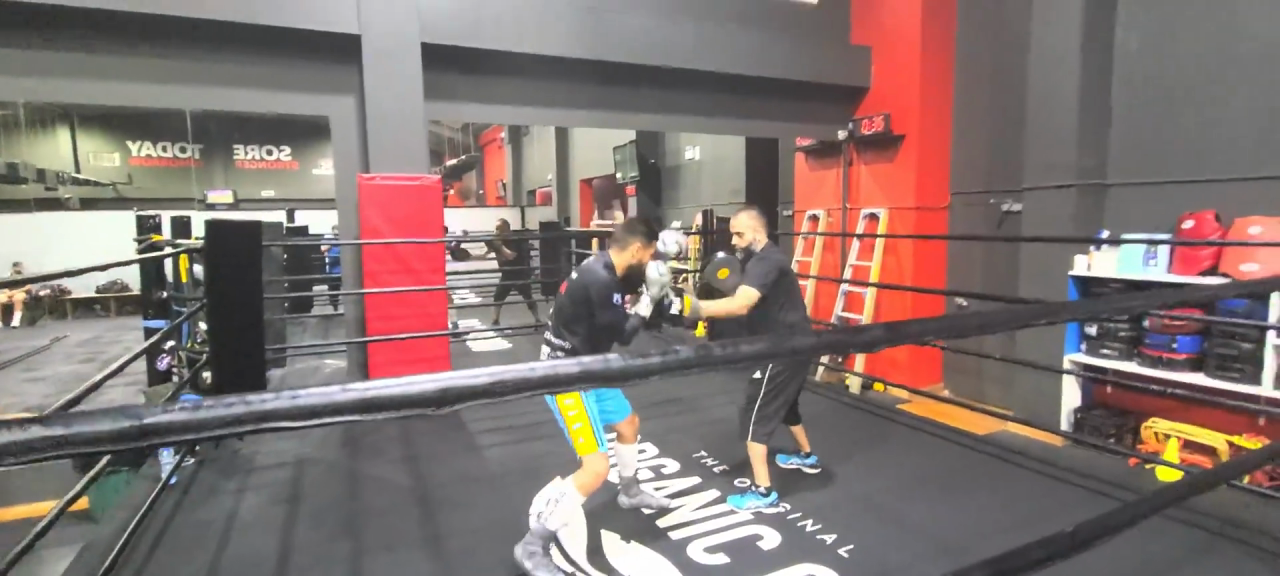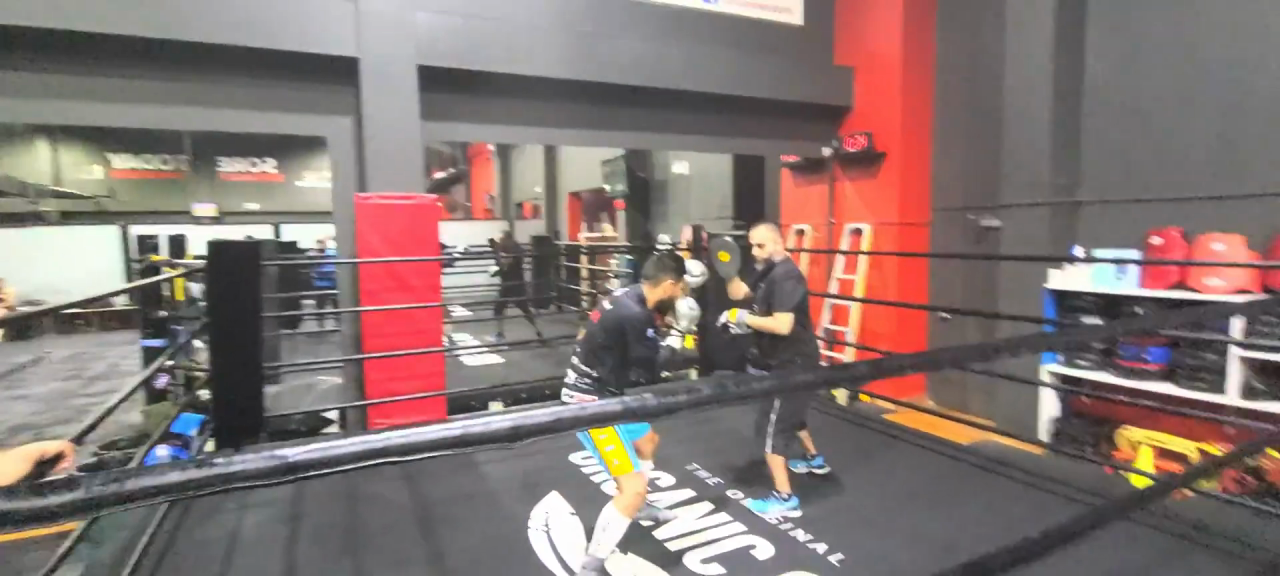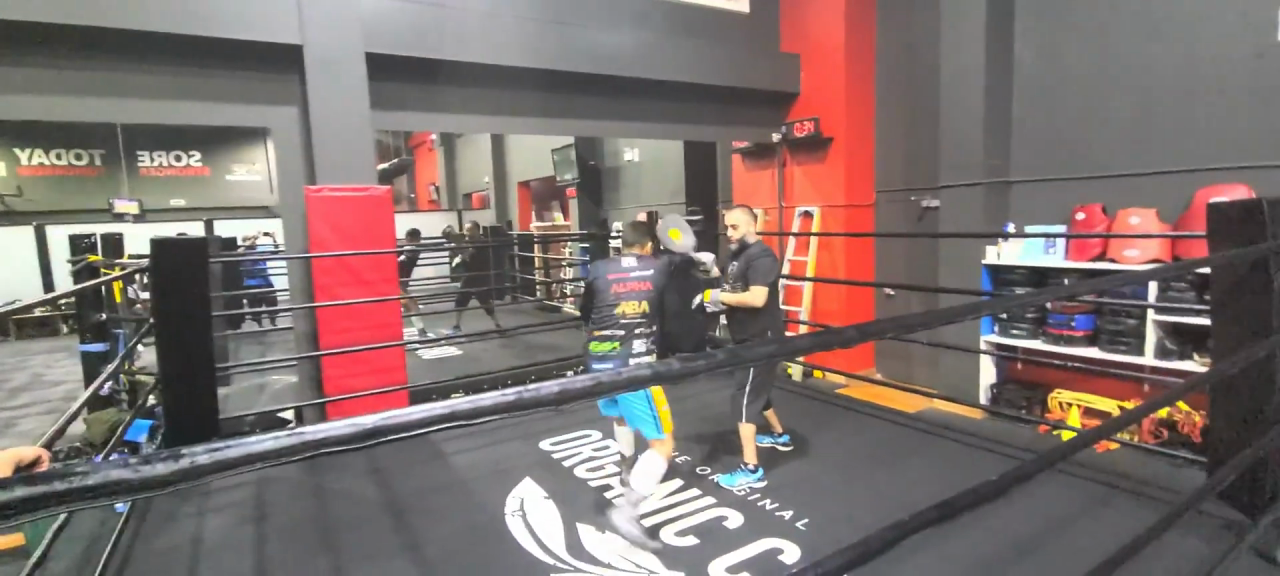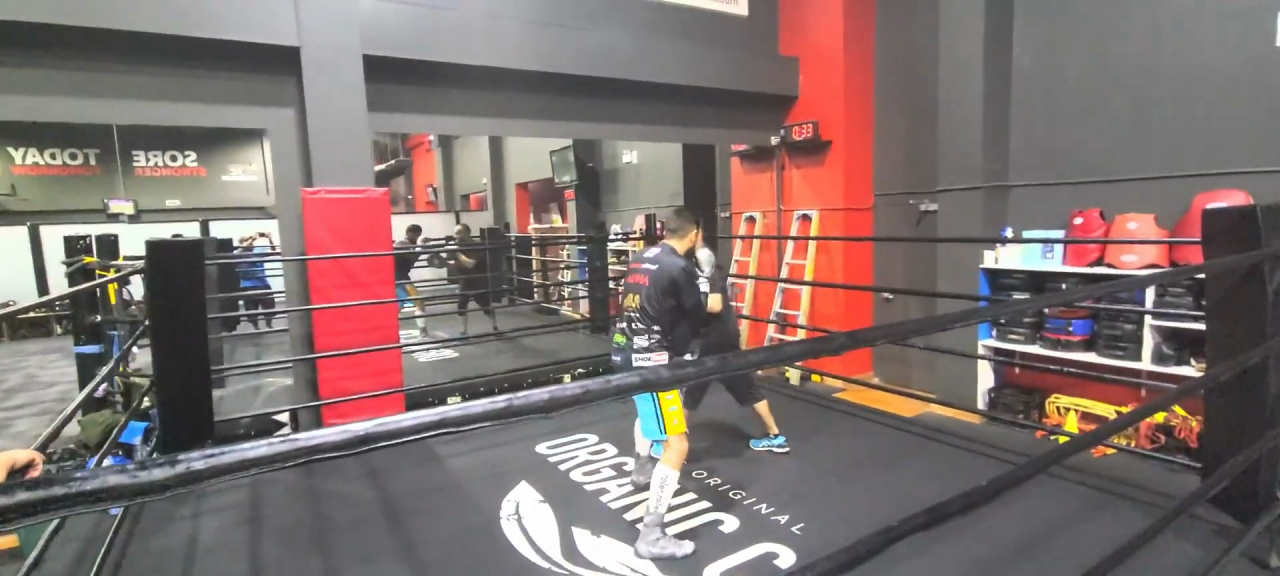
dt=0.7s
person 1, frame 1
left shoulder: (606, 267)
right shoulder: (600, 279)
left elbow: (629, 282)
right elbow: (624, 333)
right wrist: (651, 295)
left knee: (629, 425)
right knee: (596, 467)
left ankle: (630, 492)
right ankle: (534, 545)
person 1, frame 2
left shoulder: (630, 297)
right shoulder: (633, 314)
left elbow: (653, 312)
right elbow: (652, 368)
left hip: (604, 394)
right hip: (589, 402)
left knee: (648, 441)
right knee: (634, 489)
left ankle: (638, 508)
person 1, frame 3
left shoulder: (599, 270)
right shoulder: (658, 267)
left elbow: (584, 312)
left hip: (600, 362)
right hip: (636, 365)
left knee: (621, 411)
right knee: (663, 446)
left ankle: (632, 470)
right ankle: (628, 508)
person 1, frame 4
left shoulder: (640, 258)
right shoulder: (679, 266)
right elbow: (696, 314)
right wrist: (703, 281)
left hip: (624, 354)
right hip: (651, 360)
left knee: (648, 410)
right knee: (676, 445)
left ankle: (642, 468)
right ankle: (651, 536)
person 2, frame 1
left shoulder: (767, 262)
right shoulder: (763, 259)
left elbow: (739, 305)
right elbow: (749, 302)
left wrist: (694, 307)
left knee: (756, 415)
right knee: (783, 403)
left ankle: (763, 493)
right ankle: (807, 457)
person 2, frame 2
left shoulder: (786, 277)
right shoulder: (767, 273)
left elbow: (782, 326)
right elbow: (737, 293)
left wrist: (742, 318)
left hip: (794, 362)
right hip: (789, 360)
left knee: (771, 424)
right knee: (789, 412)
left ankle: (784, 498)
right ankle: (814, 458)
person 2, frame 3
left shoulder: (761, 256)
right shoulder: (738, 255)
left elbow: (757, 298)
right elbow: (722, 284)
left wrist: (718, 297)
left hip: (763, 339)
right hip: (747, 338)
left knee: (745, 397)
right knee: (756, 390)
left ankle: (751, 469)
right ankle: (779, 435)
person 2, frame 4
left shoulder: (701, 261)
right shoulder: (704, 258)
left hip: (712, 337)
right hip: (726, 334)
left knee: (689, 391)
right knee: (744, 387)
right ankle: (775, 437)
